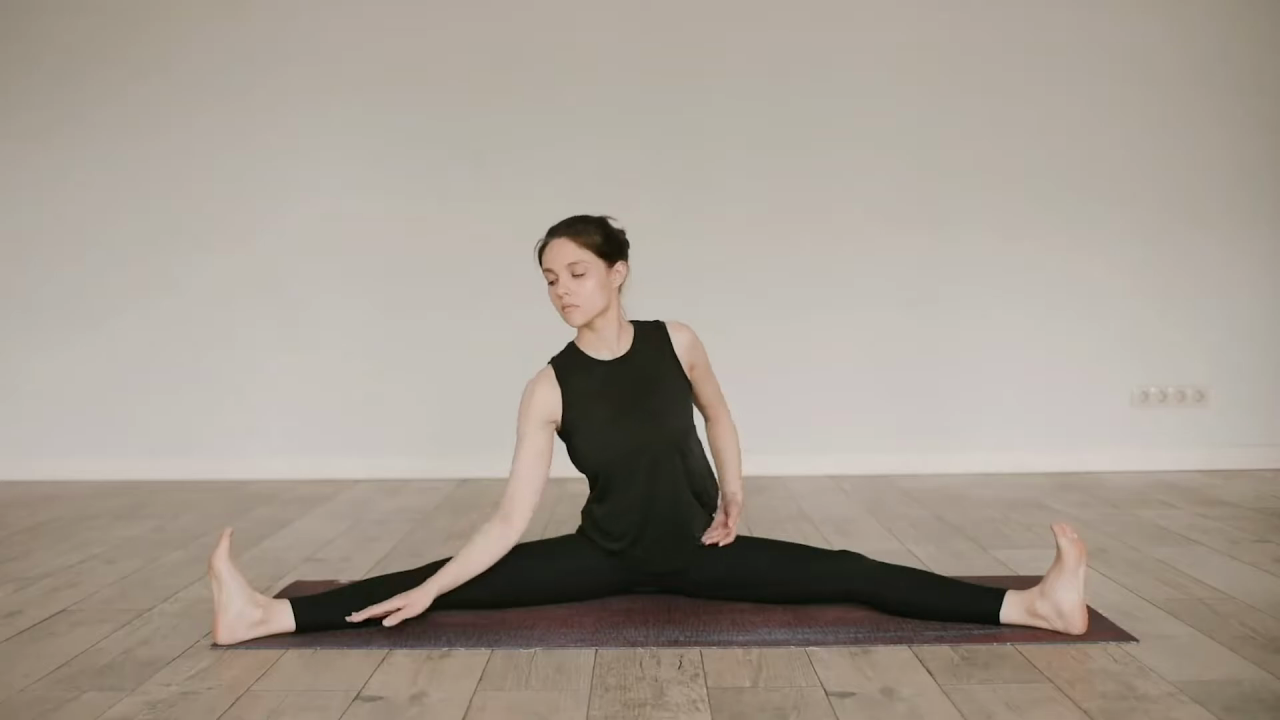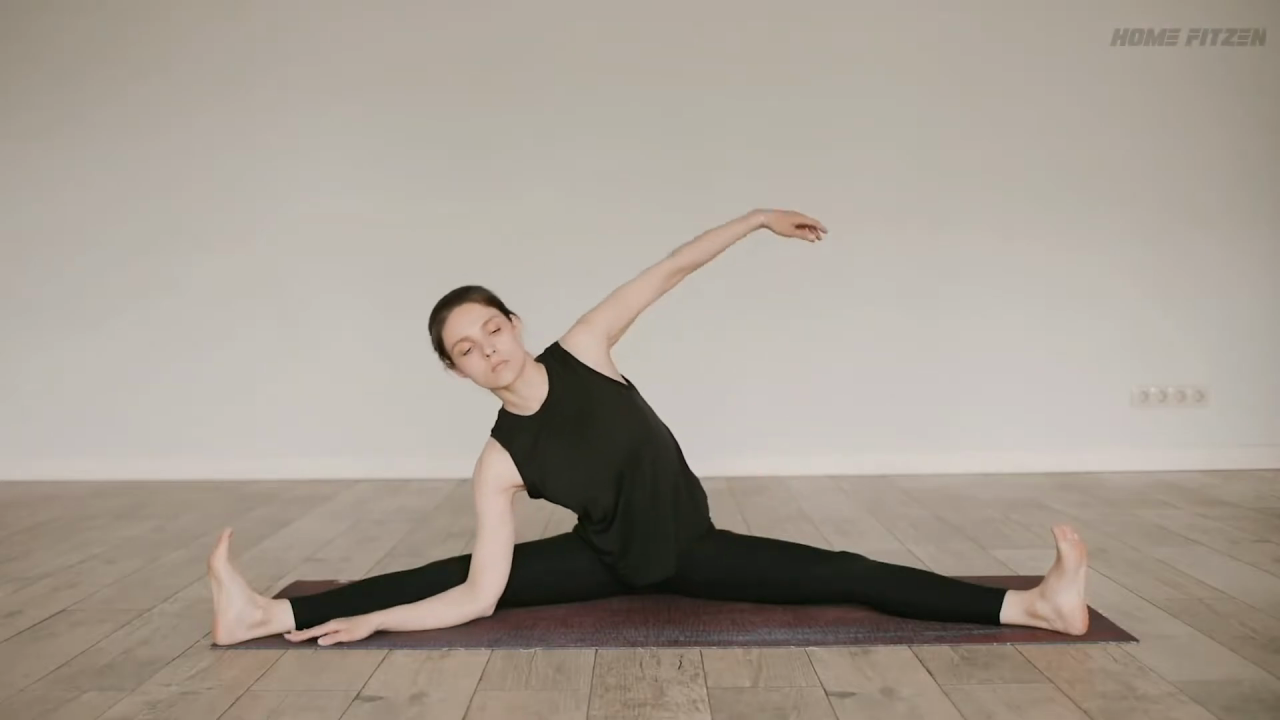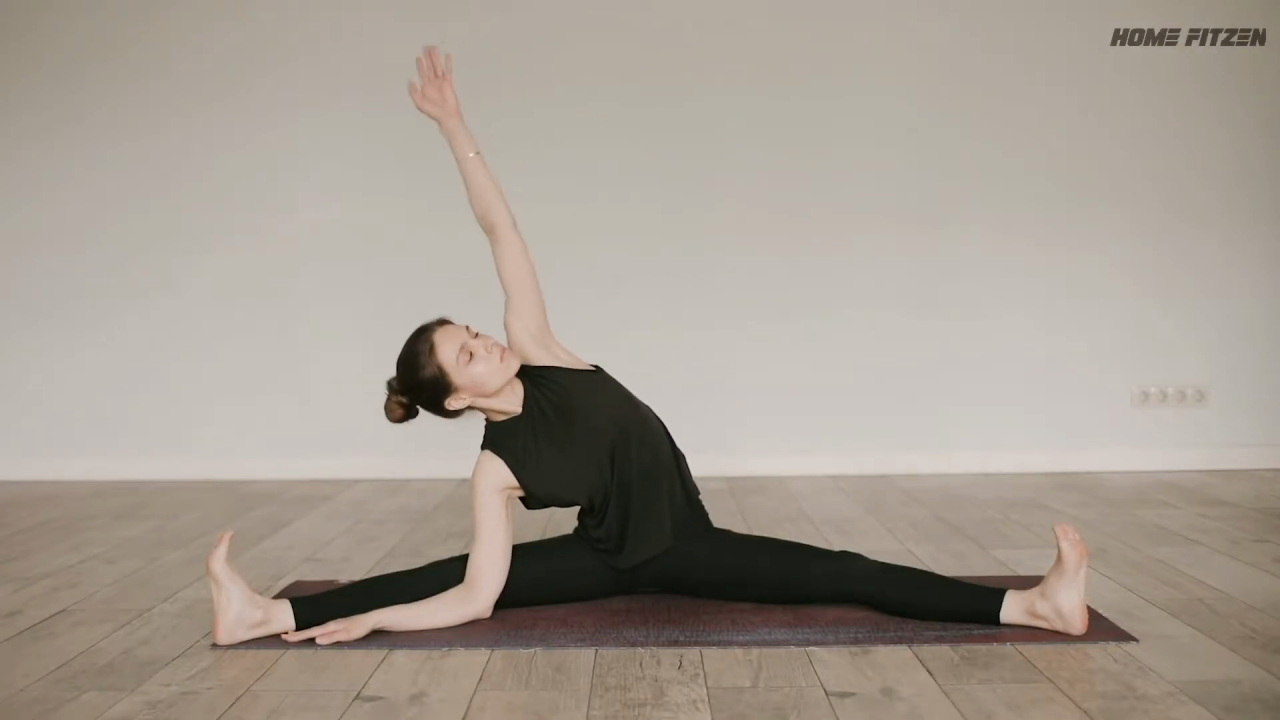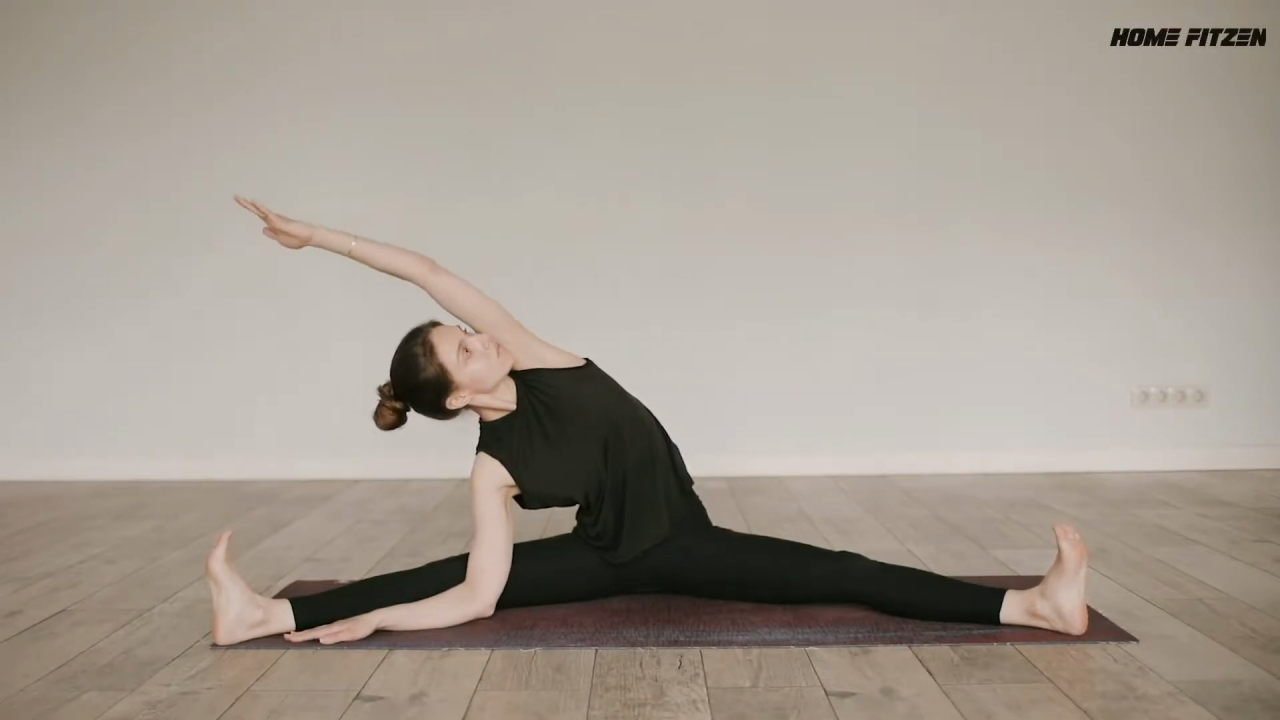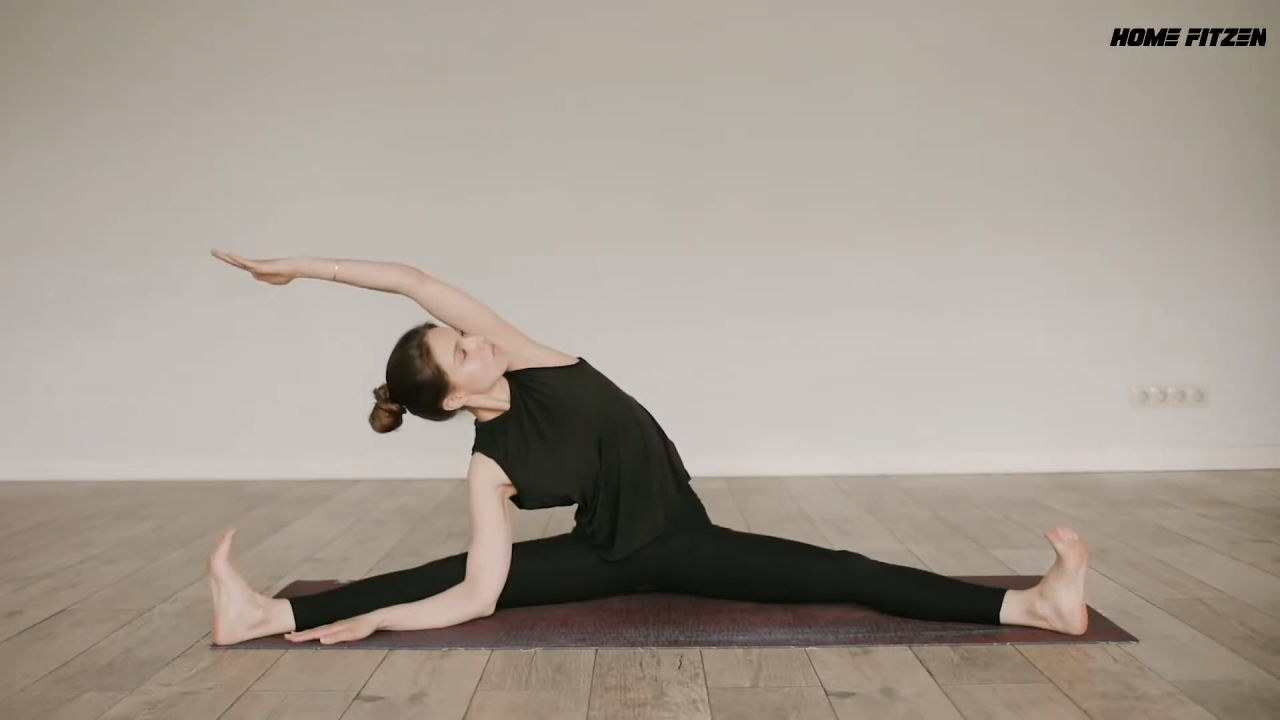
dt=1s
person 1, frame 1
left shoulder: (677, 342)
right shoulder: (548, 389)
left elbow: (717, 412)
right elbow: (510, 520)
left wrist: (732, 498)
right wrist: (429, 588)
left hip: (694, 549)
right hip: (606, 555)
left knee: (844, 574)
right knee: (467, 581)
left ankle: (1028, 606)
right ankle: (270, 615)
person 1, frame 2
left shoulder: (582, 349)
right shoulder: (498, 462)
left elbow: (670, 268)
right elbow: (479, 598)
left wrist: (756, 217)
right wrist: (373, 620)
left hip: (688, 547)
right hip: (605, 560)
left knee: (842, 575)
right knee: (451, 573)
left ankle: (1028, 603)
person 1, frame 3
left shoulder: (534, 351)
right shoulder: (495, 468)
left elbow: (501, 231)
right elbow: (478, 597)
left wrist: (452, 124)
right wrist: (369, 620)
left hip: (683, 542)
right hip: (608, 558)
left knee: (842, 575)
right knee: (451, 571)
left ankle: (1028, 605)
person 1, frame 4
left shoulder: (527, 355)
right shoulder: (492, 467)
left elbow: (430, 273)
right elbow: (479, 597)
left wrist: (321, 237)
right wrist: (371, 619)
left hip: (679, 541)
right hip: (607, 556)
left knee: (839, 574)
right knee: (453, 573)
left ankle: (1029, 605)
person 1, frame 5
left shoulder: (526, 357)
right shoulder: (489, 467)
left elbow: (418, 281)
right elbow: (478, 595)
left wrist: (305, 266)
right wrist: (373, 618)
left hip: (679, 539)
right hip: (607, 554)
left knee: (840, 574)
right knee: (449, 570)
left ankle: (1029, 606)
